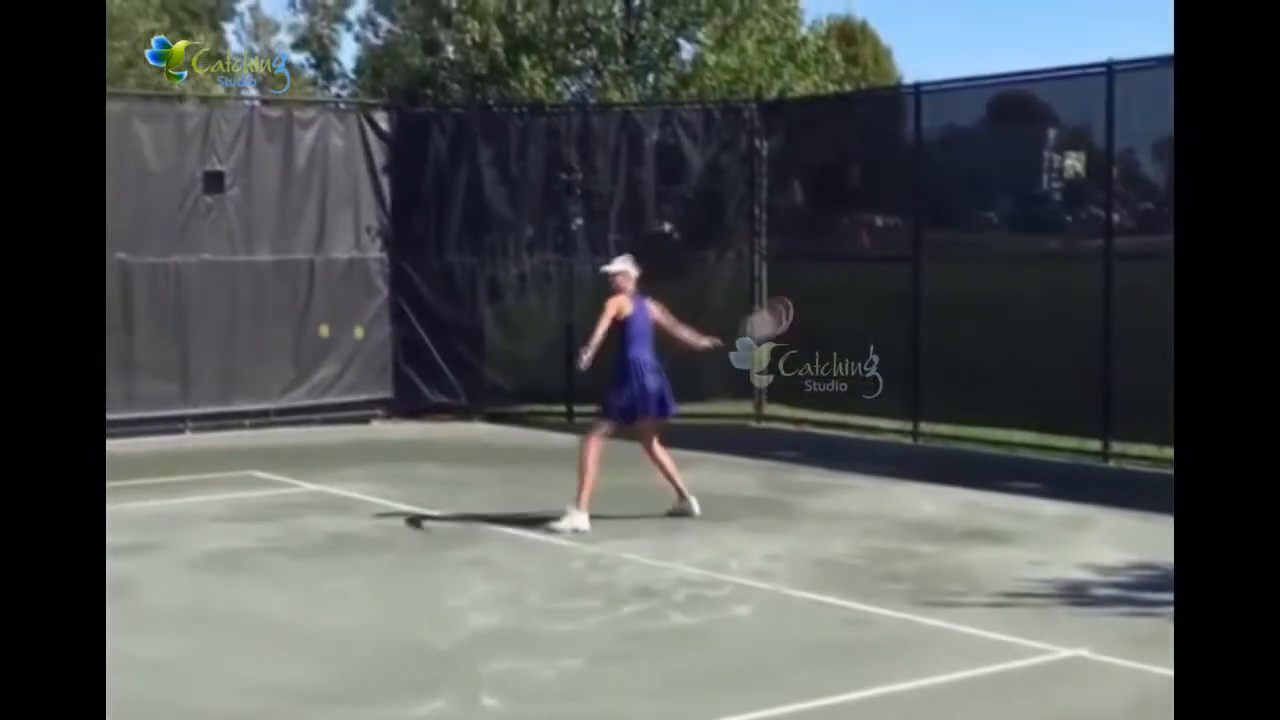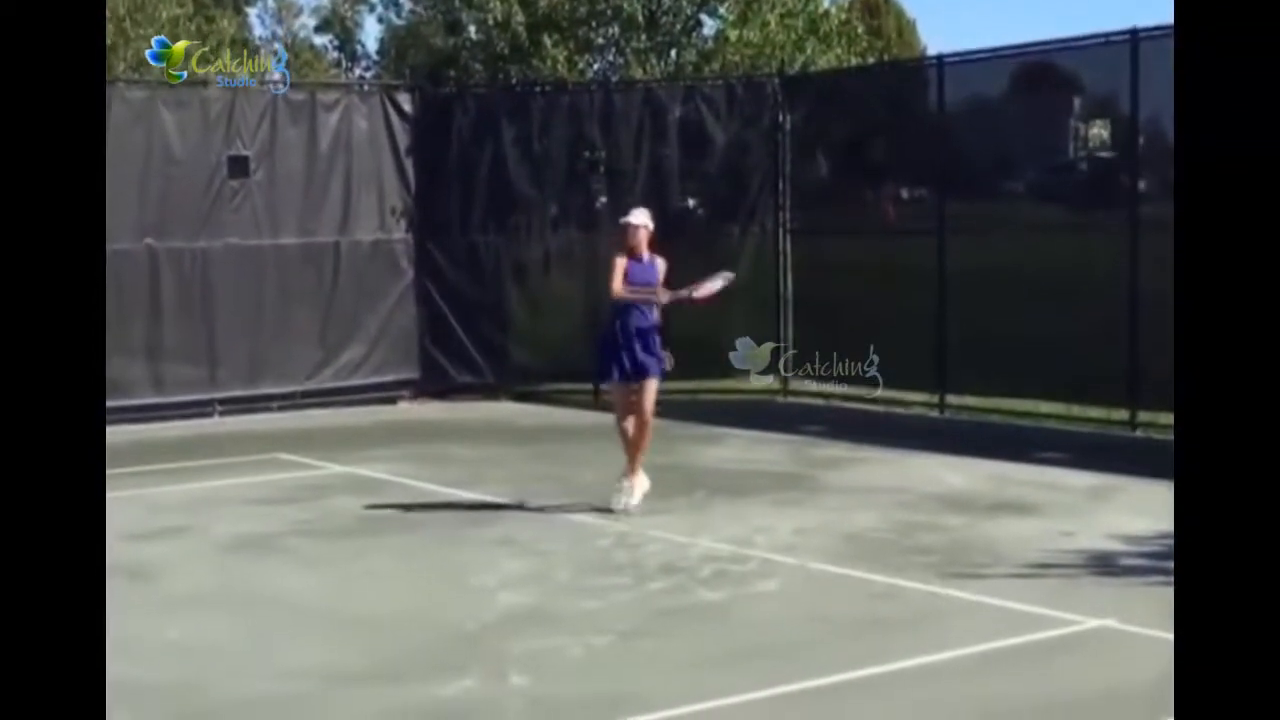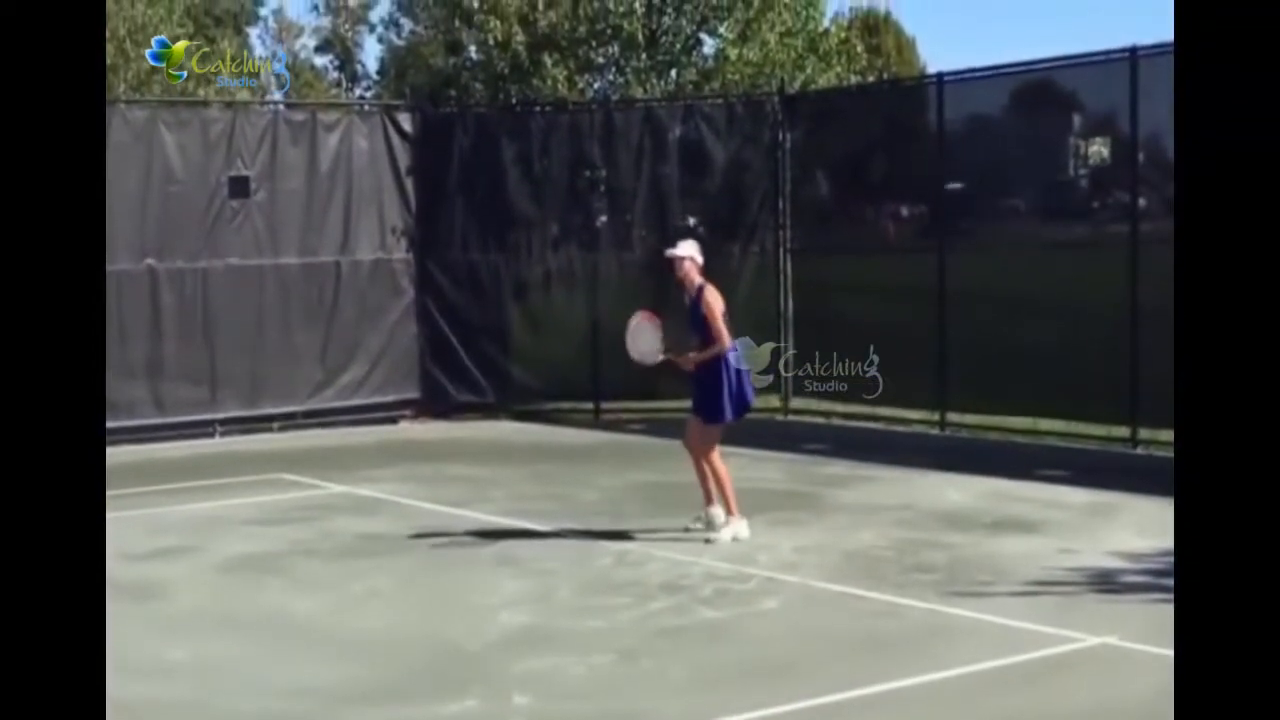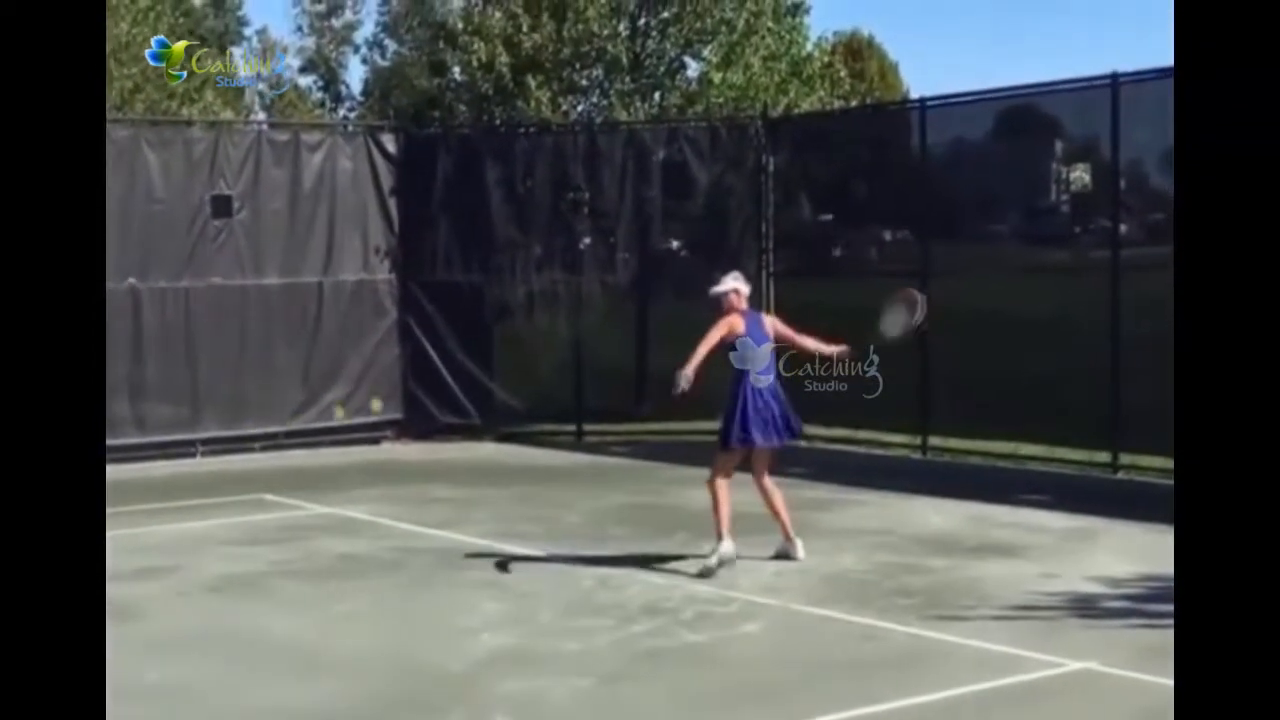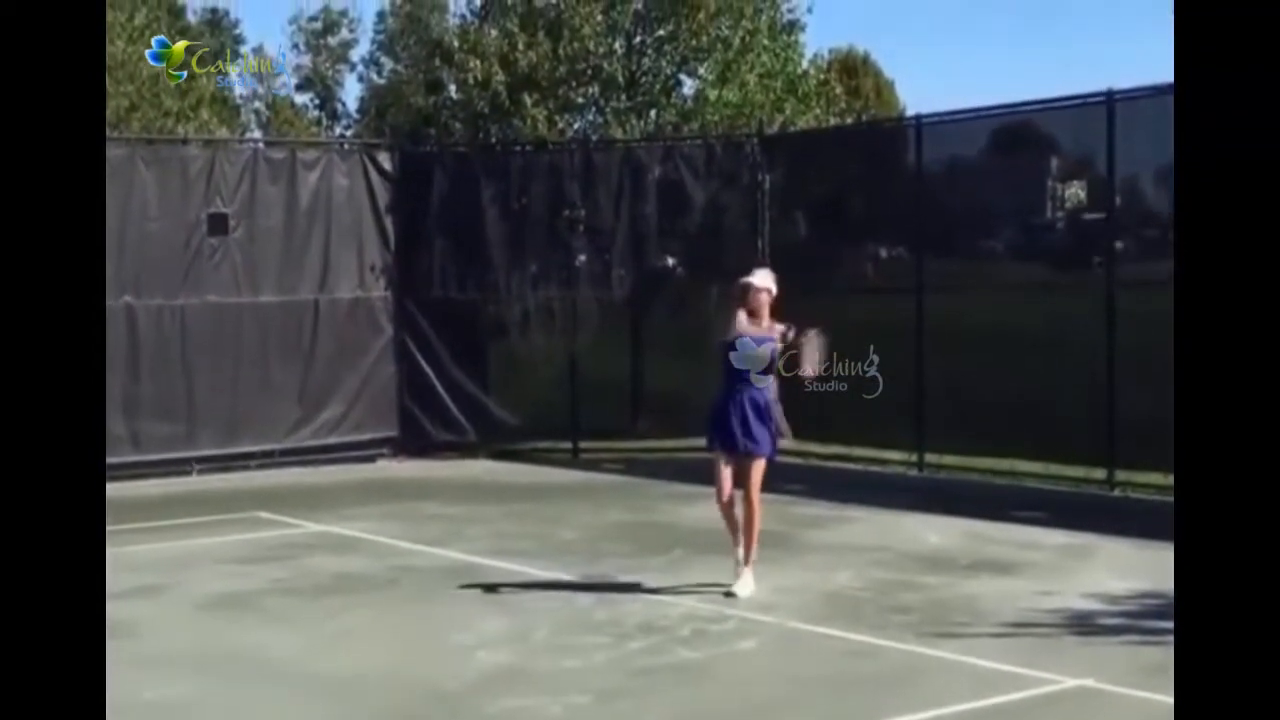
dt=1s
person 1, frame 1
left shoulder: (616, 301)
right shoulder: (648, 304)
left elbow: (602, 325)
right elbow: (675, 327)
left wrist: (588, 351)
right wrist: (702, 341)
left hip: (630, 374)
right hip: (651, 374)
left knee: (592, 440)
right knee: (651, 443)
left ankle: (579, 513)
right ankle: (686, 498)
person 1, frame 2
left shoulder: (659, 264)
right shoulder: (621, 260)
right elbow: (616, 290)
left wrist: (662, 342)
right wrist: (650, 294)
left hip: (648, 339)
right hip: (620, 338)
left knee: (646, 412)
right knee: (622, 416)
left ankle: (629, 478)
right ankle: (637, 477)
person 1, frame 3
left shoulder: (708, 295)
right shoulder: (689, 296)
left elbow: (724, 343)
left wrist: (694, 358)
right wrist: (692, 358)
left hip: (724, 373)
right hip: (710, 374)
left knee: (709, 450)
right knee: (691, 441)
left ankle: (736, 521)
right ankle: (713, 509)
person 1, frame 4
left shoulder: (730, 321)
right shoulder: (766, 320)
left elbow: (707, 341)
right elbow: (800, 340)
left wrist: (689, 367)
right wrist: (833, 349)
left hip: (748, 400)
right hip: (771, 401)
left knee: (718, 479)
right knee: (762, 477)
left ankle: (723, 542)
right ankle: (792, 541)
person 1, frame 5
left shoulder: (777, 330)
right shoulder: (740, 318)
right elbow: (739, 333)
left wrist: (777, 413)
right wrist: (777, 335)
left hip: (760, 413)
right hip: (731, 409)
left knee: (751, 494)
right knee: (724, 494)
left ankle: (747, 570)
right ankle: (741, 547)
